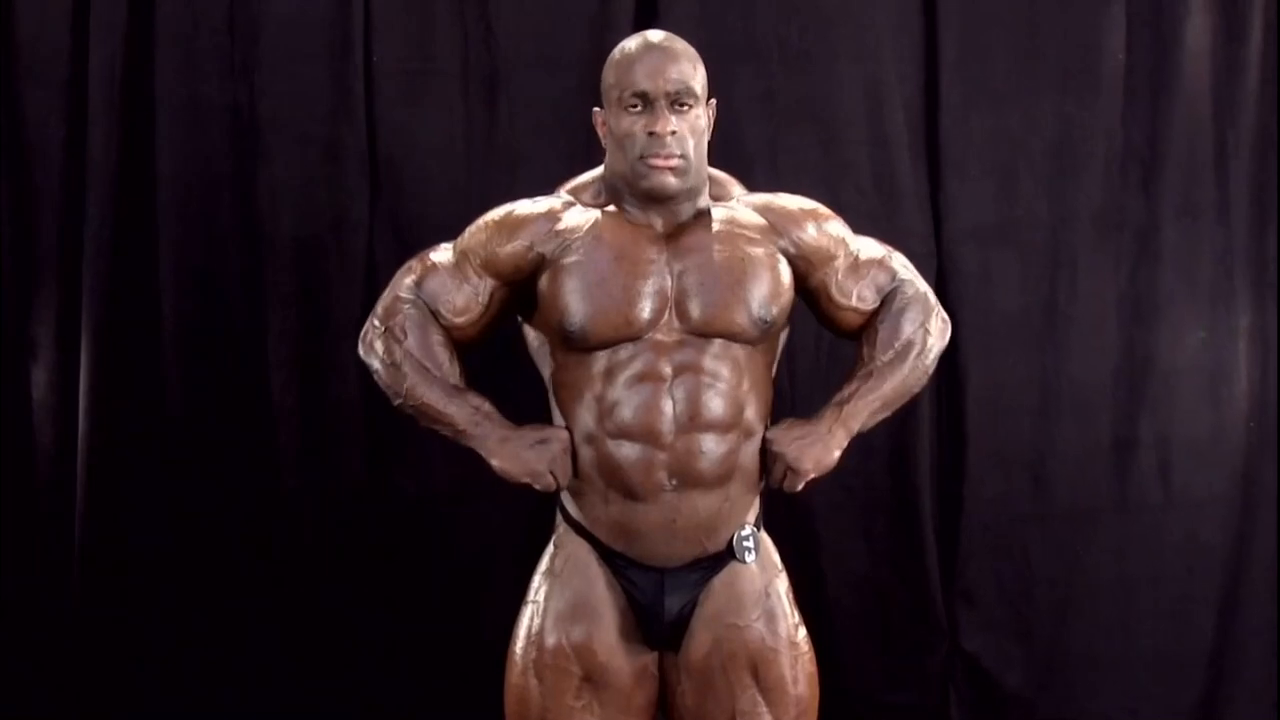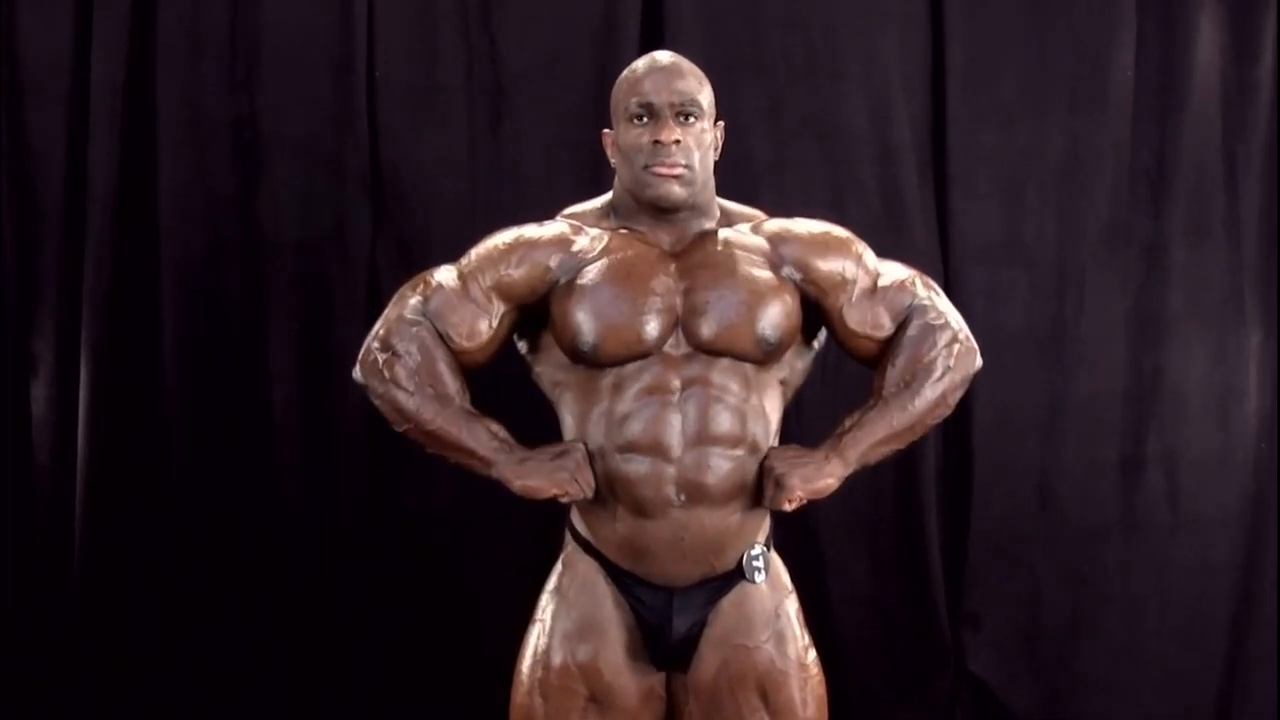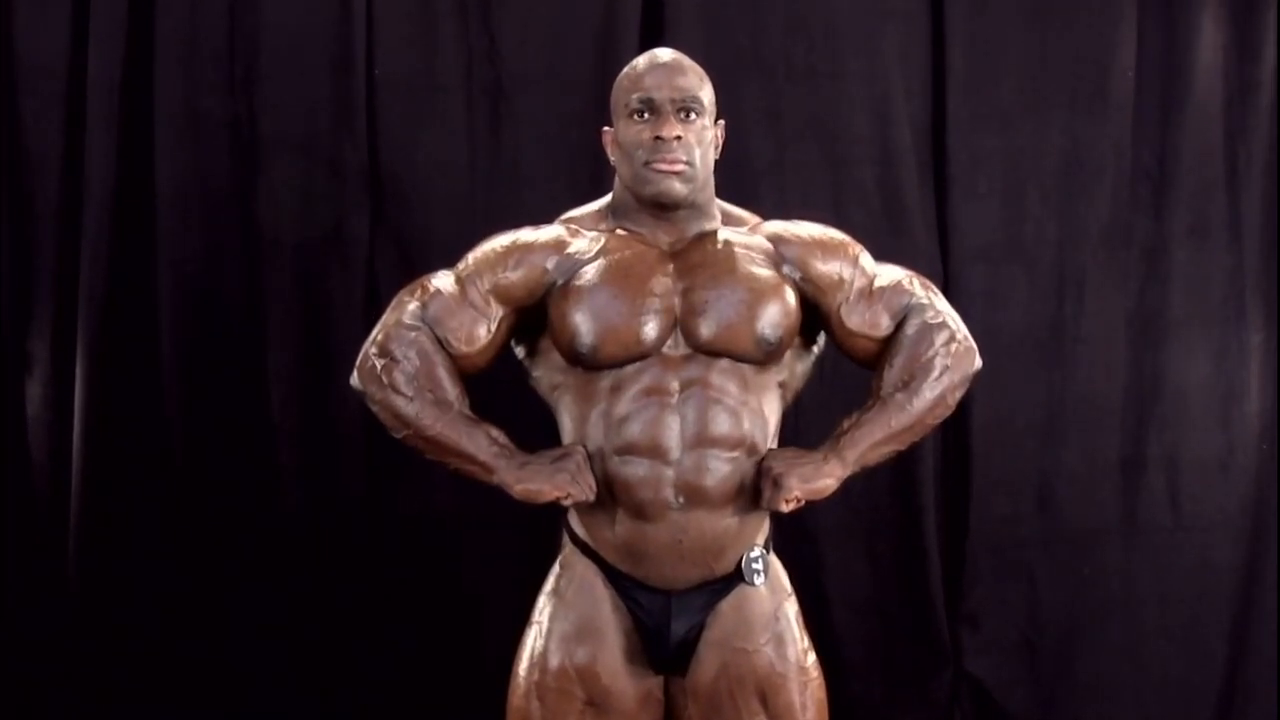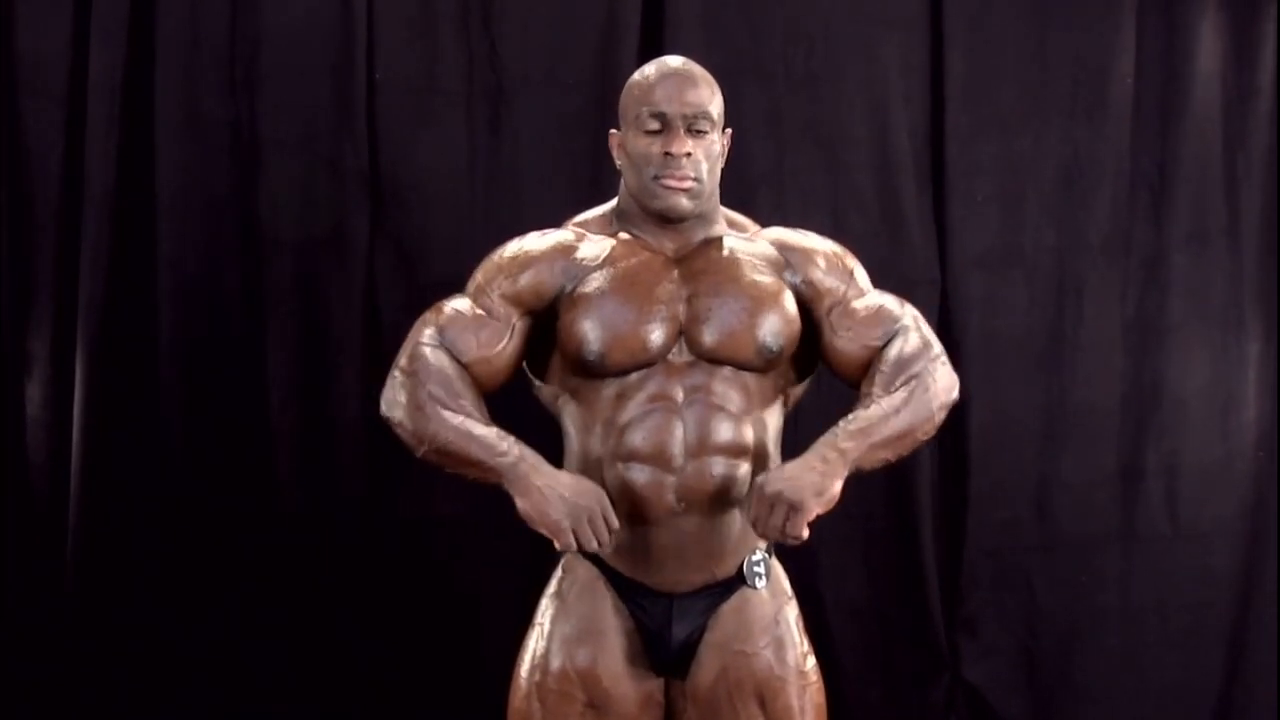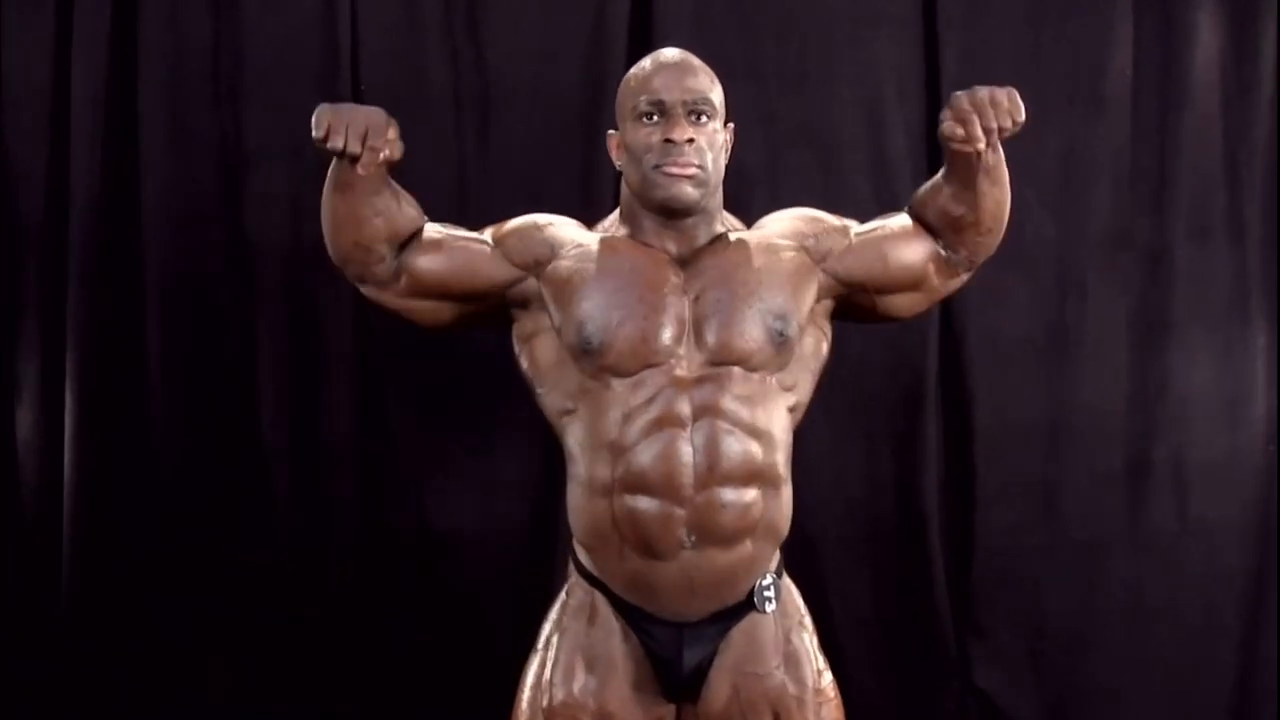
dt=1s
person 1, frame 1
left shoulder: (782, 228)
right shoulder: (541, 232)
left elbow: (918, 314)
right elbow: (394, 326)
left wrist: (834, 425)
right wrist: (493, 434)
left hip: (734, 577)
right hip: (591, 575)
person 1, frame 2
left shoulder: (793, 254)
right shoulder: (548, 256)
left elbow: (945, 341)
right elbow: (394, 350)
left wrist: (838, 456)
right wrist: (508, 459)
left hip: (744, 594)
right hip: (598, 593)
person 1, frame 3
left shoulder: (793, 256)
right shoulder: (545, 259)
left elbow: (945, 343)
right elbow: (391, 355)
left wrist: (836, 458)
right wrist: (508, 463)
left hip: (743, 596)
right hip: (596, 595)
person 1, frame 4
left shoulder: (797, 264)
right shoulder: (547, 265)
left elbow: (922, 368)
right elbow: (416, 382)
left wrist: (830, 458)
right wrist: (526, 472)
left hip: (744, 600)
right hip: (596, 599)
person 1, frame 5
left shoulder: (803, 256)
right shoulder: (549, 261)
left elbow: (953, 242)
right elbow: (381, 258)
left wrist: (976, 150)
right wrist: (355, 162)
left hip: (756, 627)
right hip: (604, 625)
